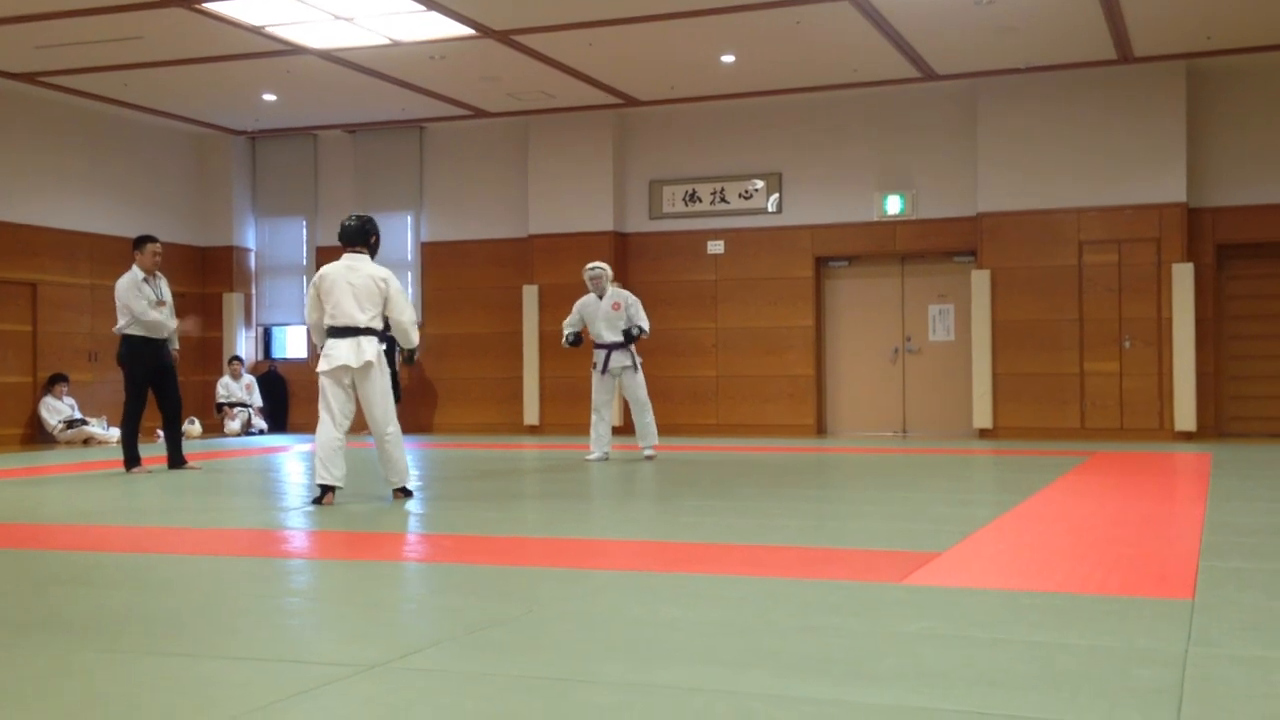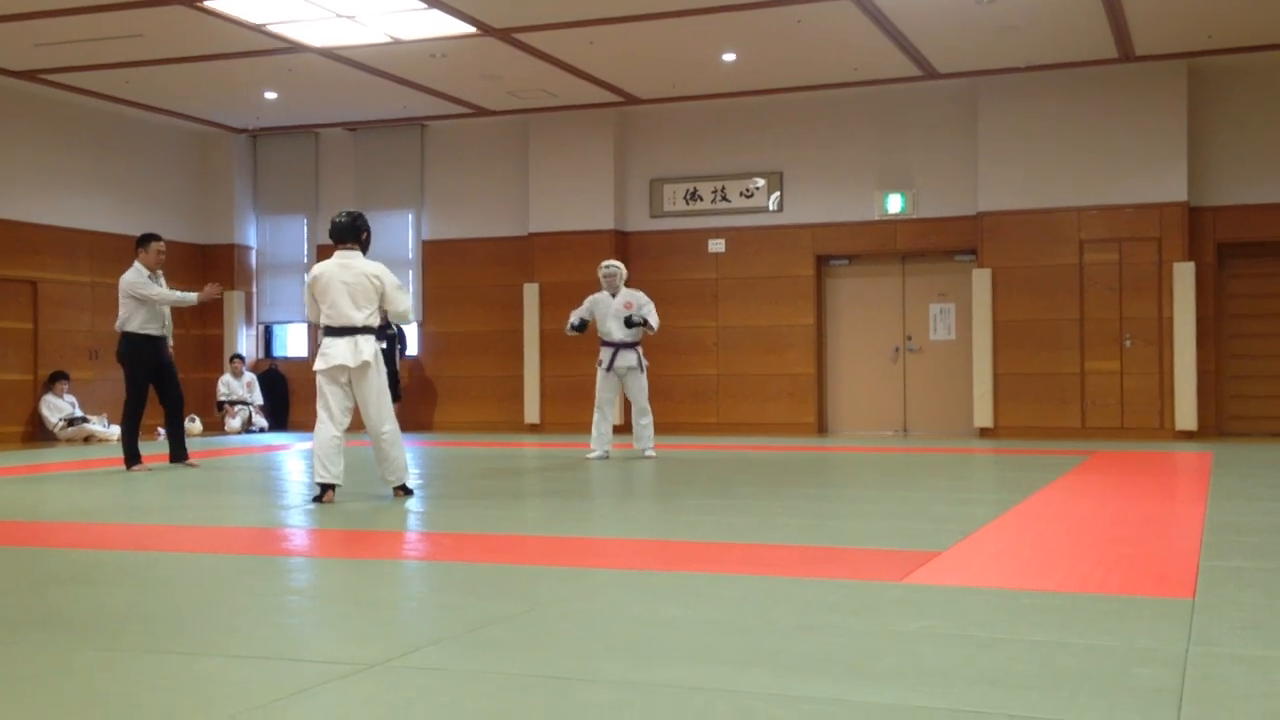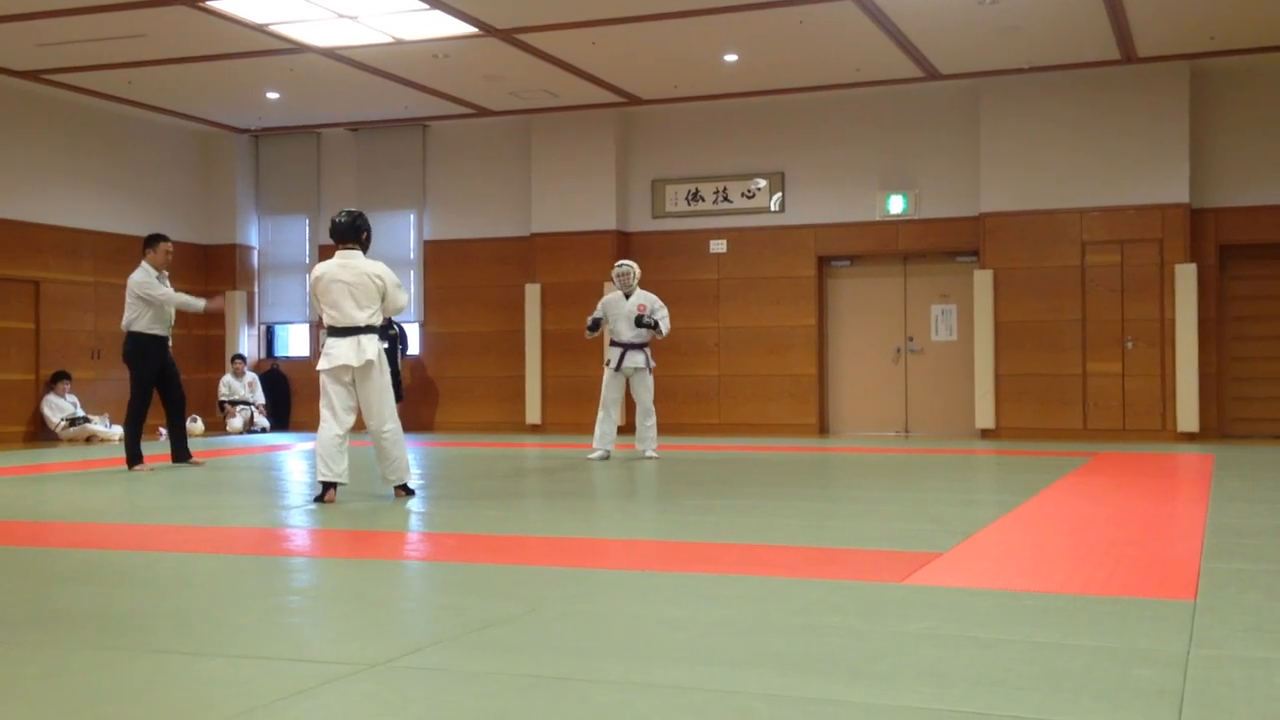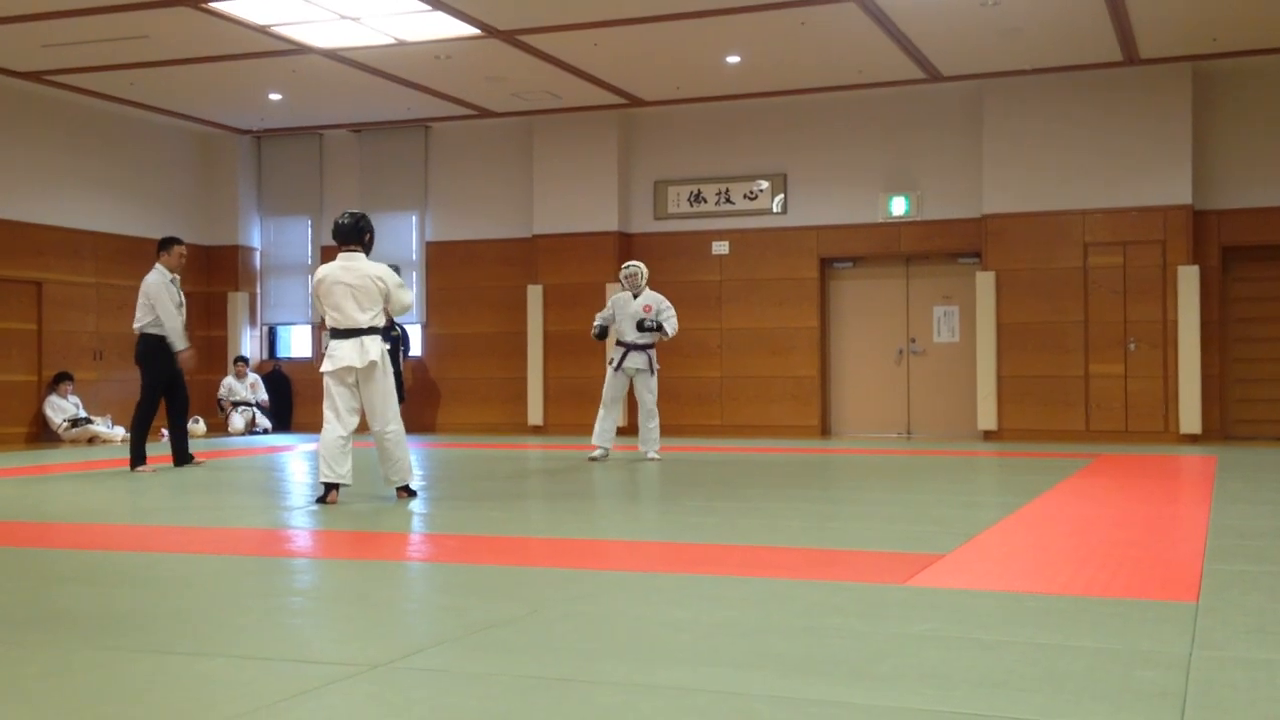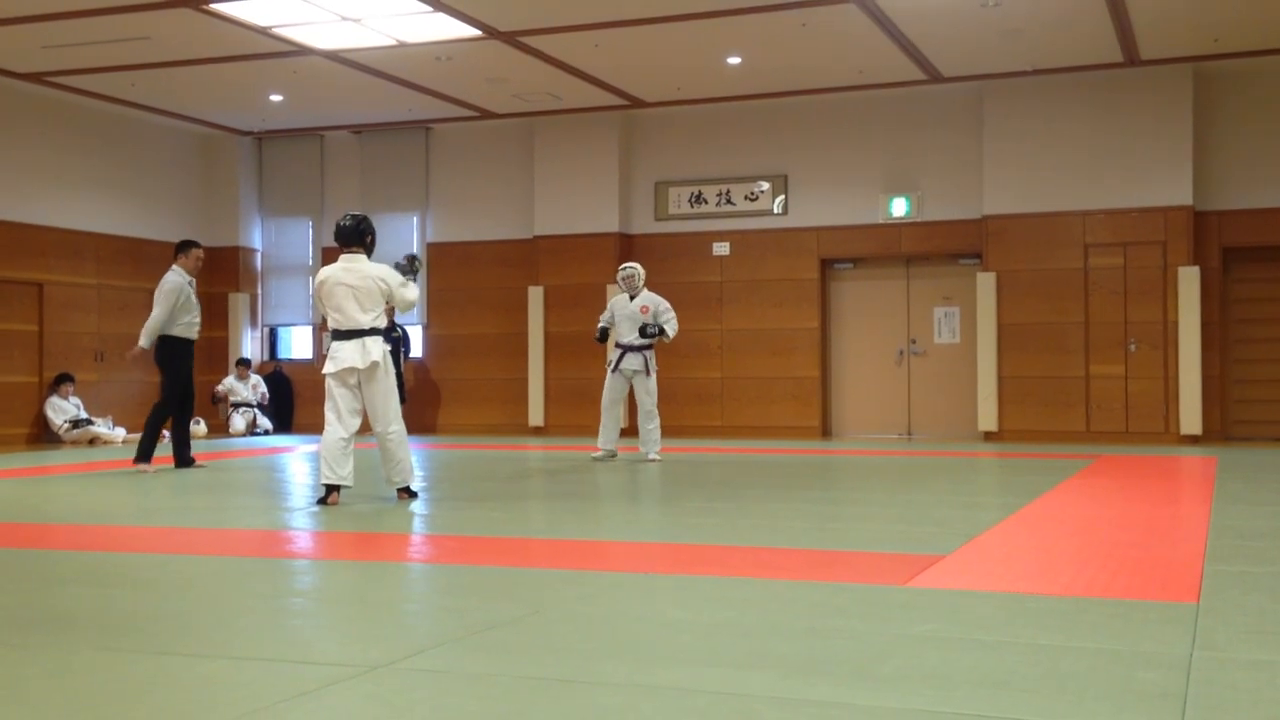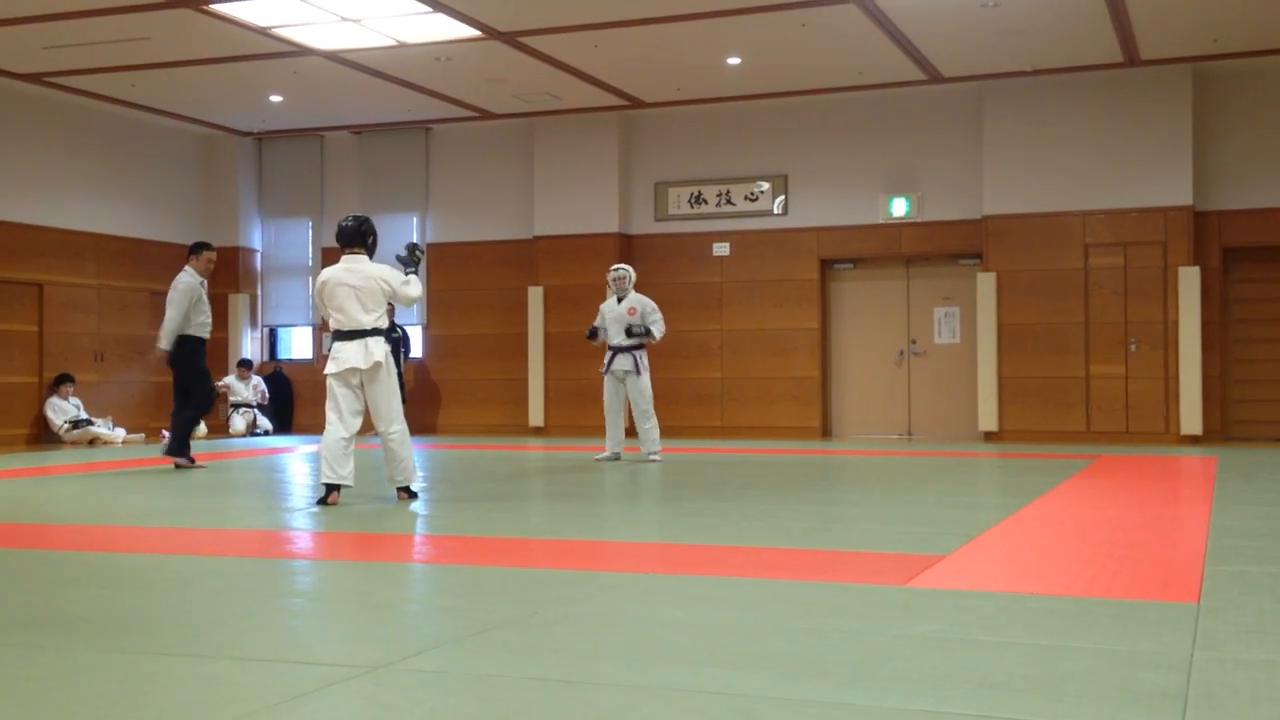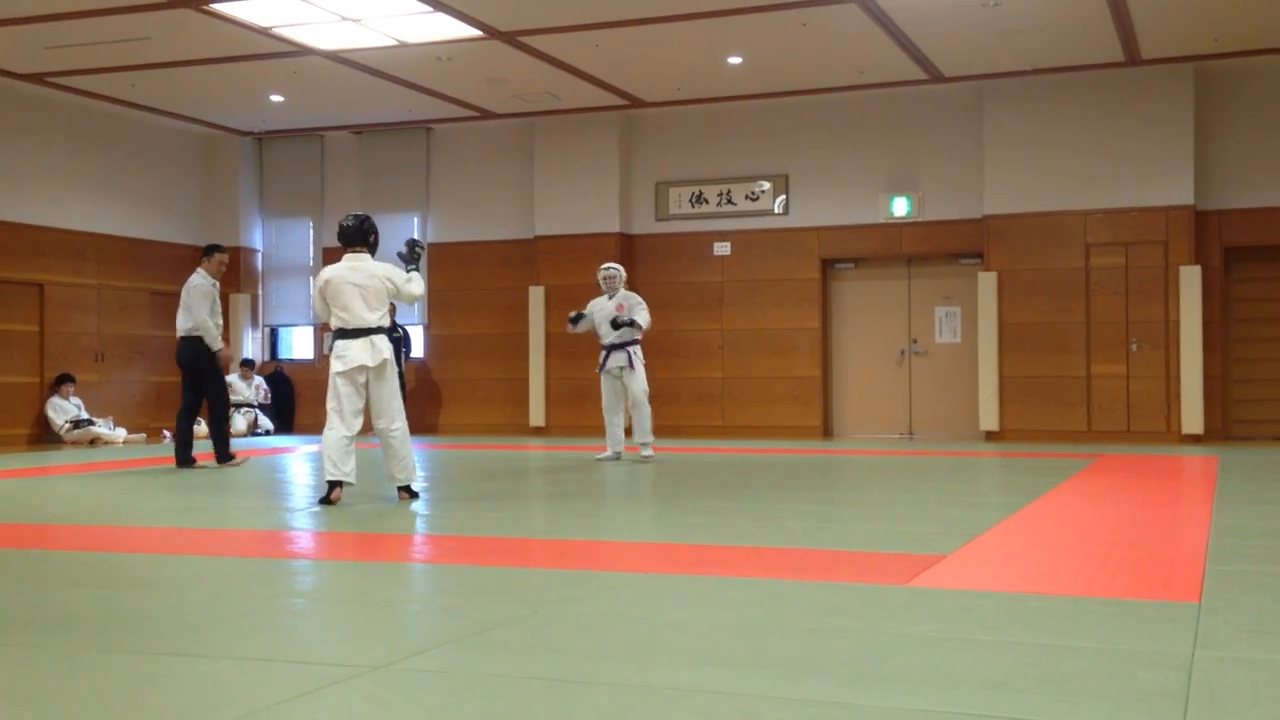
dt=0.2s
person 1, frame 1
left shoulder: (324, 274)
right shoulder: (382, 275)
left elbow: (313, 319)
right elbow: (403, 319)
right wrist: (410, 347)
left hip: (334, 350)
right hip: (368, 350)
left knee: (331, 422)
right knee: (384, 422)
left ankle: (327, 488)
right ankle: (399, 485)
person 1, frame 2
left shoulder: (318, 272)
right shoulder: (376, 271)
left elbow: (313, 314)
right elbow: (402, 309)
right wrist: (376, 310)
left hip: (331, 349)
right hip: (365, 348)
left knee: (329, 420)
right knee: (382, 420)
left ankle: (327, 486)
right ankle: (398, 483)
person 1, frame 3
left shoulder: (319, 272)
right shoulder: (377, 270)
right elbow: (397, 305)
left hip: (335, 349)
right hip: (368, 348)
left knee: (333, 420)
right knee: (383, 420)
left ankle: (329, 485)
right ankle: (399, 483)
person 1, frame 4
left shoulder: (322, 274)
right shoulder: (380, 272)
right elbow: (402, 305)
right wrist: (388, 295)
left hip: (338, 350)
right hip: (371, 349)
left knee: (336, 421)
right knee: (386, 421)
left ankle: (331, 486)
right ankle: (401, 484)
person 1, frame 5
left shoulder: (324, 276)
right shoulder: (381, 273)
right elbow: (408, 300)
right wrist: (410, 276)
left hip: (340, 351)
right hip: (373, 350)
left knee: (338, 423)
right knee: (388, 421)
left ankle: (332, 487)
right ankle: (402, 485)
person 1, frame 6
left shoulder: (326, 276)
right shoulder: (382, 273)
right elbow: (411, 294)
right wrist: (411, 268)
left hip: (342, 352)
right hip: (375, 350)
left knee: (338, 422)
right knee: (390, 421)
left ankle: (333, 487)
right ankle: (403, 484)
person 1, frame 7
left shoulder: (328, 274)
right shoulder: (385, 271)
left elbow: (322, 314)
right elbow: (414, 292)
right wrist: (413, 266)
left hip: (345, 350)
right hip: (378, 348)
left knee: (340, 422)
right knee: (391, 420)
left ankle: (335, 484)
right ankle: (404, 484)
person 2, frame 1
left shoulder: (161, 280)
right shoulder: (127, 283)
right elbow: (145, 315)
left wrist: (173, 345)
right wrist: (177, 326)
left hip: (160, 347)
right hip: (137, 348)
left knee: (172, 404)
right knee: (135, 406)
left ankle: (176, 458)
right ankle: (132, 461)
person 2, frame 2
left shoulder: (158, 277)
right shoulder: (131, 279)
right elbow: (164, 297)
left wrist: (168, 343)
right wrist: (199, 297)
left hip: (156, 345)
right hip: (136, 346)
left knee: (174, 399)
right knee: (135, 403)
left ankle: (179, 453)
right ankle: (132, 459)
person 2, frame 3
left shoulder: (161, 277)
right shoulder: (140, 279)
right elbow: (171, 299)
left wrist: (167, 343)
right wrist: (206, 305)
left hip: (158, 345)
right hip: (141, 345)
left knee: (176, 399)
right knee: (140, 402)
left ankle: (181, 453)
right ankle: (134, 459)
person 2, frame 4
left shoulder: (170, 280)
right shoulder: (156, 280)
right elbow: (169, 316)
right wrist: (182, 348)
left hip: (166, 349)
right hip: (154, 347)
left knee: (179, 402)
right knee: (149, 404)
left ankle: (182, 455)
right ankle: (138, 460)
person 2, frame 5
left shoulder: (183, 282)
right shoulder: (175, 282)
right elbow: (160, 316)
right wrist: (143, 345)
left hip: (179, 348)
right hip: (174, 348)
left knee: (183, 403)
right knee: (169, 403)
left ankle: (183, 457)
right ankle: (143, 457)
person 2, frame 6
left shoulder: (194, 283)
right shoulder: (188, 282)
right elbow: (175, 316)
right wrist: (164, 346)
left hip: (188, 348)
right hip: (187, 347)
left knee: (185, 402)
right knee: (203, 399)
left ankle: (181, 454)
right ankle: (176, 448)
person 2, frame 7
left shoulder: (203, 283)
right shoulder: (201, 284)
right elbow: (202, 319)
left wrist: (217, 347)
right wrist: (219, 347)
left hip: (190, 348)
right hip: (198, 348)
left knee: (190, 403)
right knee: (218, 402)
left ankle: (184, 457)
right ankle: (224, 455)
person 3, frame 1
left shoulder: (625, 296)
right shoulder: (583, 303)
left elbow: (642, 319)
right elbow: (569, 325)
left wrist: (637, 329)
right wrist: (571, 337)
left hip: (626, 355)
right hip: (602, 357)
left knee: (639, 400)
right knee: (600, 404)
left ankle: (648, 445)
right ankle: (600, 450)
person 3, frame 2
left shoulder: (637, 297)
right shoulder: (594, 300)
left elbow: (653, 320)
right elbow: (575, 318)
left wrist: (641, 321)
right wrist: (576, 325)
left hip: (632, 355)
right hip: (608, 355)
left knee: (640, 402)
right knee: (603, 402)
left ankle: (646, 446)
right ankle: (601, 448)
person 3, frame 3
left shoulder: (650, 299)
right shoulder: (608, 301)
left elbow: (664, 326)
right elbow: (593, 327)
left wrist: (652, 323)
right wrist: (592, 327)
left hip: (640, 356)
right hip: (616, 355)
left knee: (645, 403)
right knee: (608, 402)
left ankle: (648, 447)
right ankle: (603, 448)
person 3, frame 4
left shoulder: (658, 300)
right shoulder: (617, 300)
left elbow: (672, 326)
right elbow: (601, 319)
left wrist: (655, 326)
right wrist: (598, 329)
left hip: (644, 357)
right hip: (621, 355)
left knee: (647, 404)
right knee: (609, 401)
left ankle: (650, 448)
right ankle: (602, 446)
person 3, frame 5
left shoulder: (655, 301)
right shoulder: (615, 302)
left elbow: (672, 326)
right elbow: (606, 322)
left wrist: (657, 331)
right wrist: (602, 332)
left hip: (643, 358)
right hip: (619, 357)
left knee: (647, 406)
right knee: (610, 403)
left ankle: (651, 450)
right ankle: (608, 447)
person 3, frame 6
left shoulder: (643, 302)
right shoulder: (606, 306)
left elbow: (659, 327)
right elbow: (601, 335)
left wrist: (643, 330)
right wrist: (594, 333)
left hip: (635, 359)
right hip: (613, 359)
left knee: (642, 406)
right knee: (612, 406)
left ankle: (652, 450)
right ankle: (614, 449)
person 3, frame 7
left shoulder: (632, 298)
right shoulder: (596, 304)
left elbow: (643, 319)
right elbow: (579, 325)
left wrist: (628, 322)
right wrist: (574, 319)
left hip: (630, 355)
right hip: (608, 357)
left knee: (638, 397)
right knee: (611, 405)
left ankle: (645, 443)
right ankle: (615, 449)
